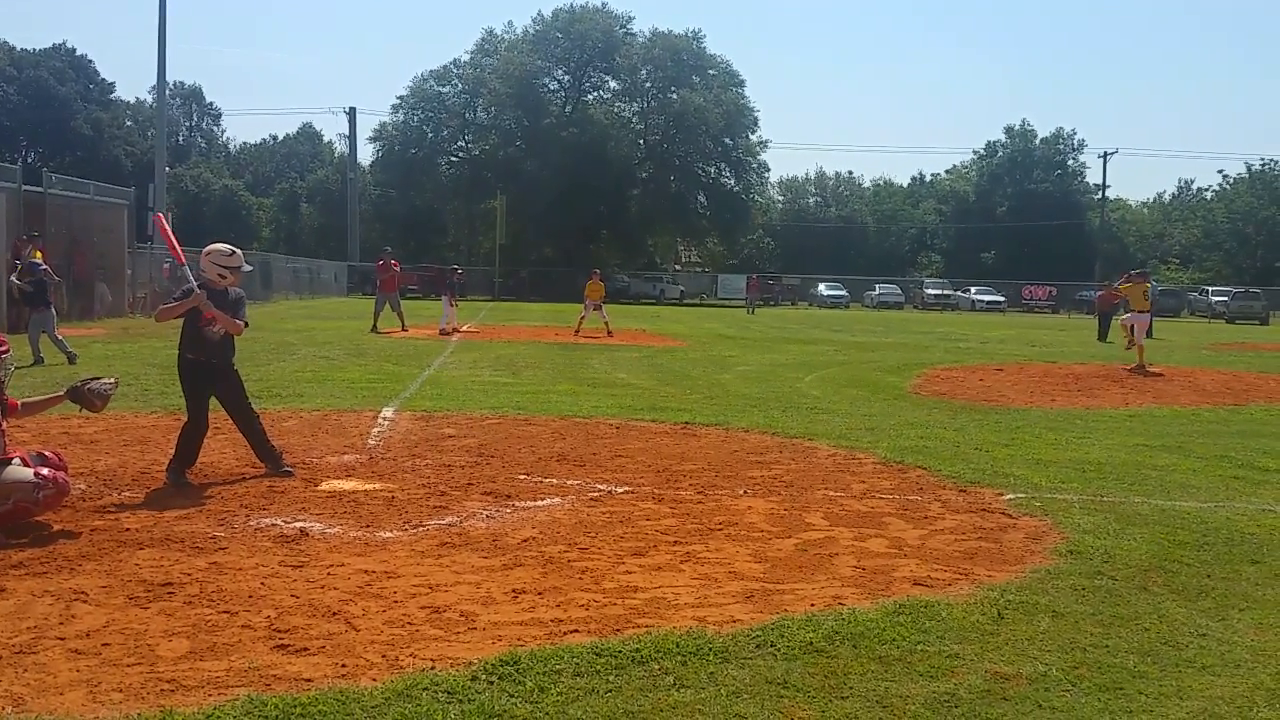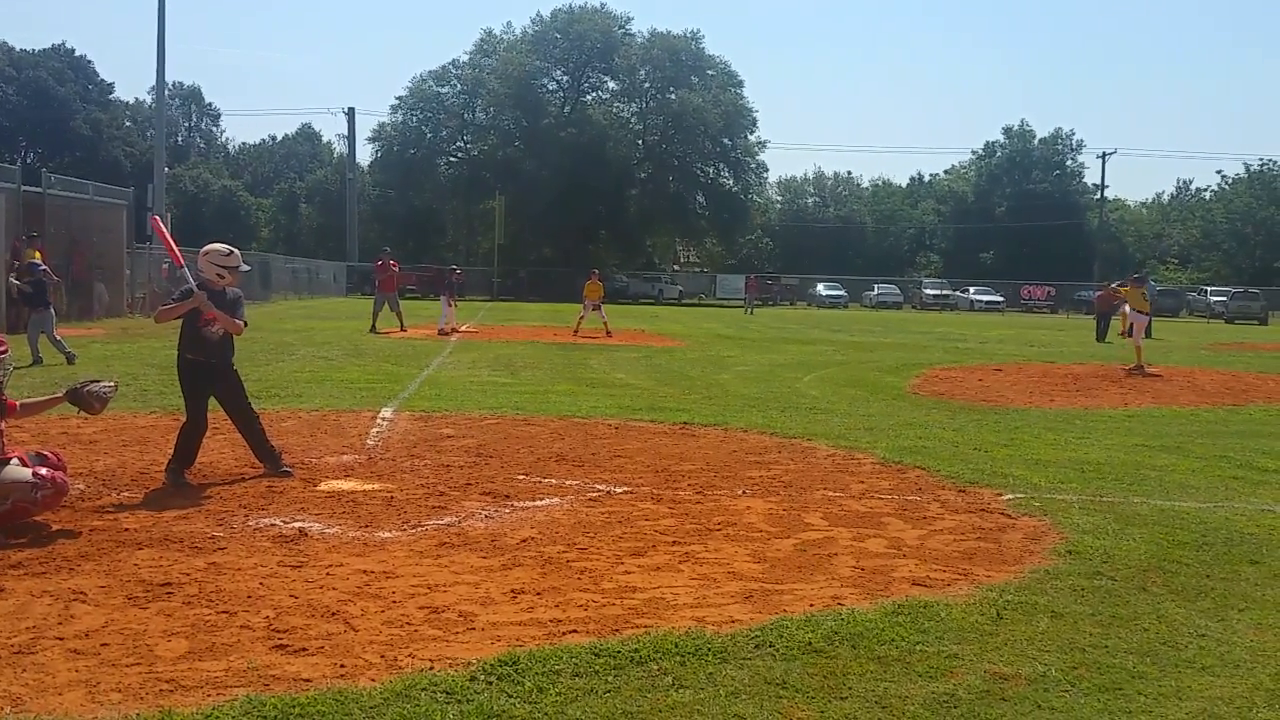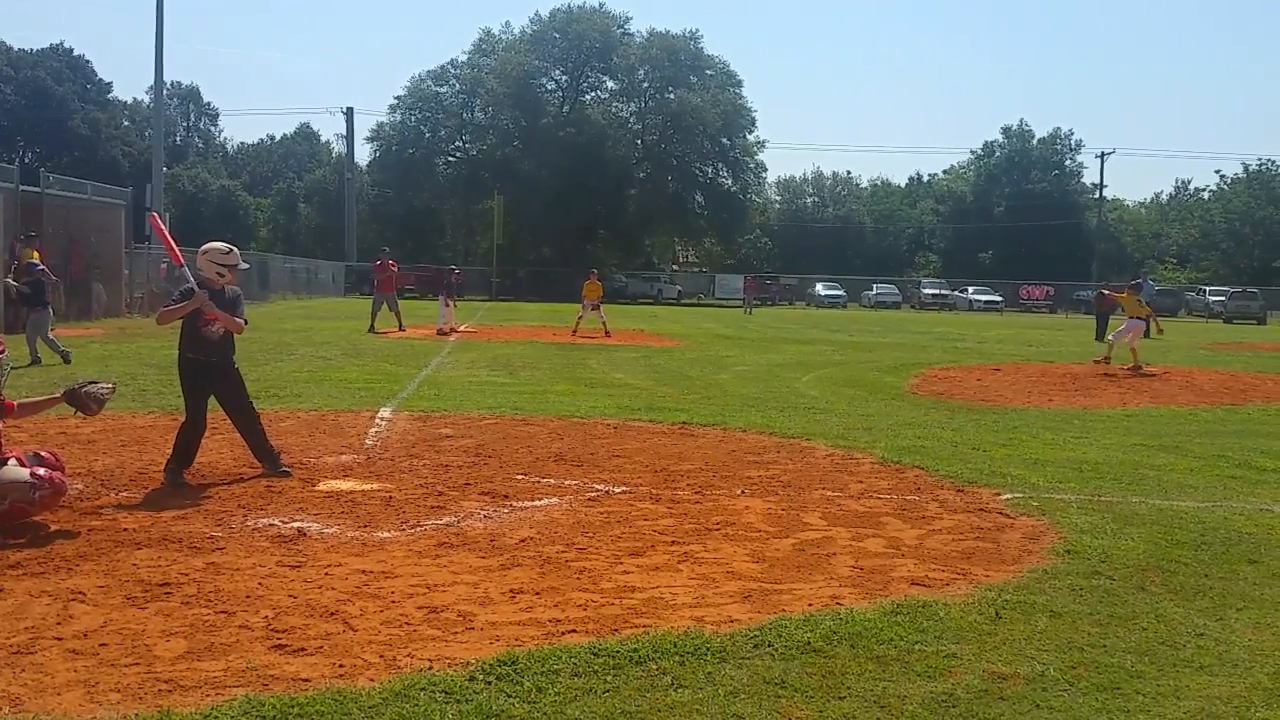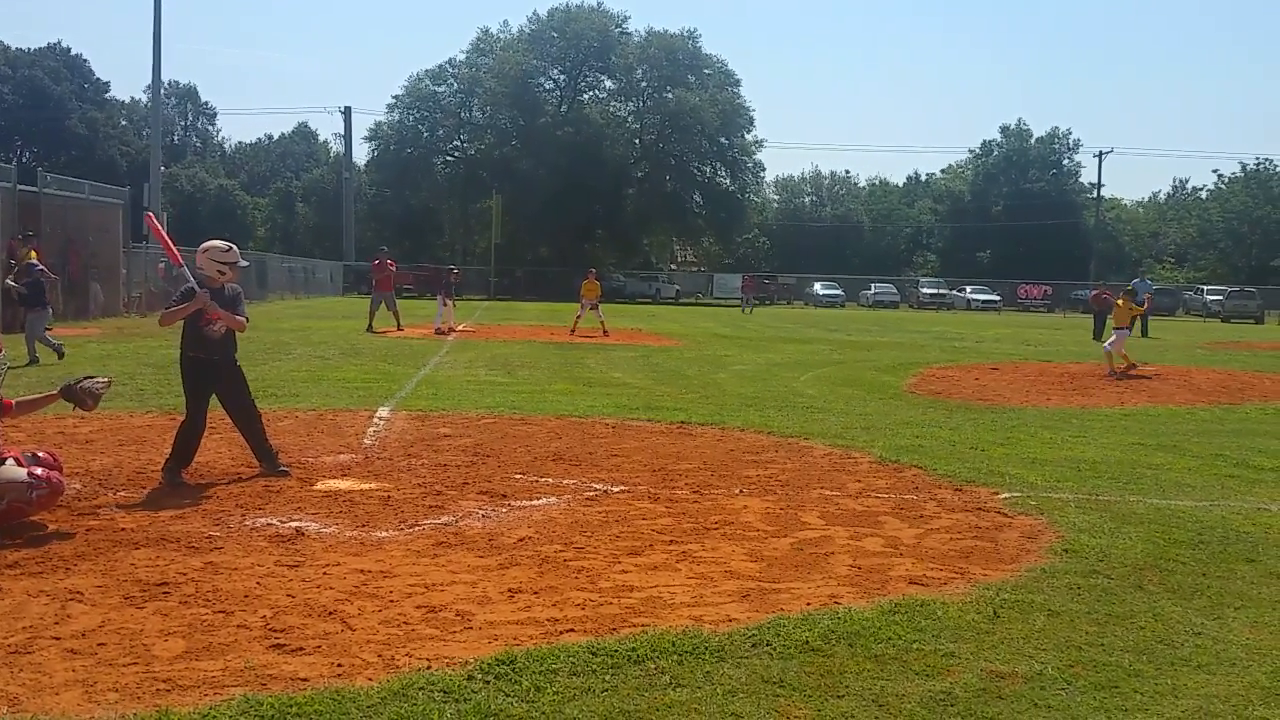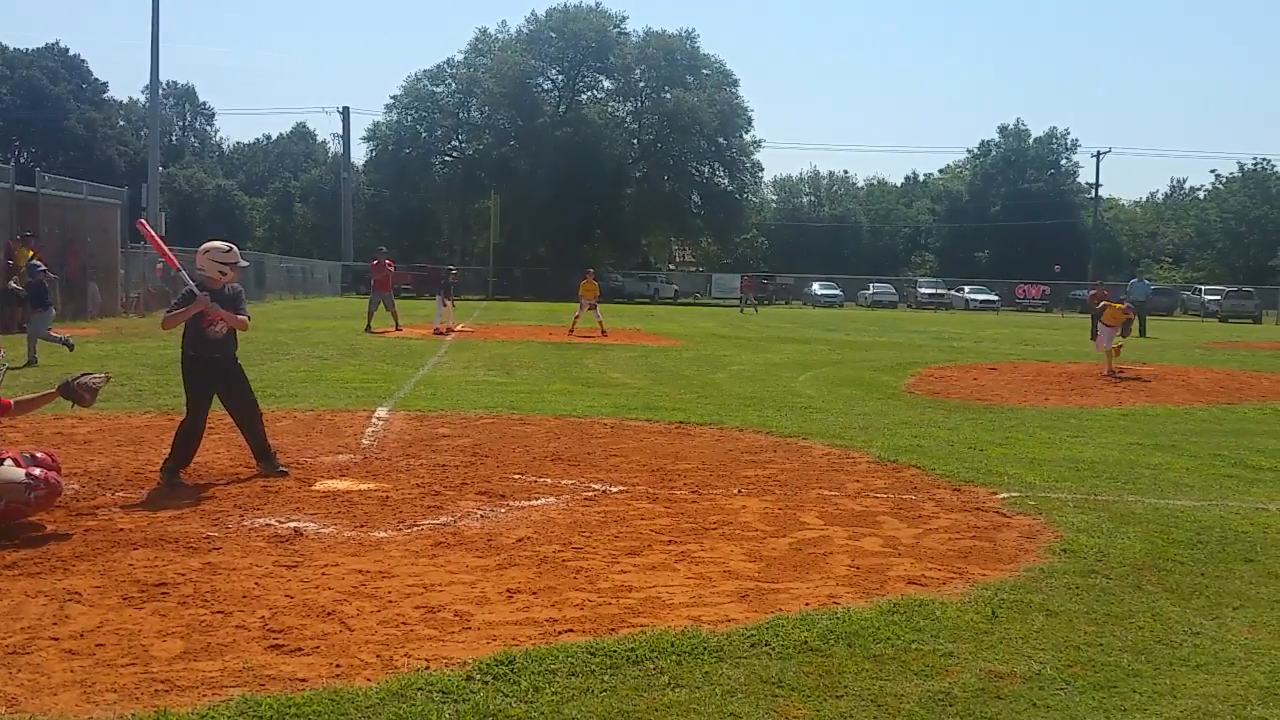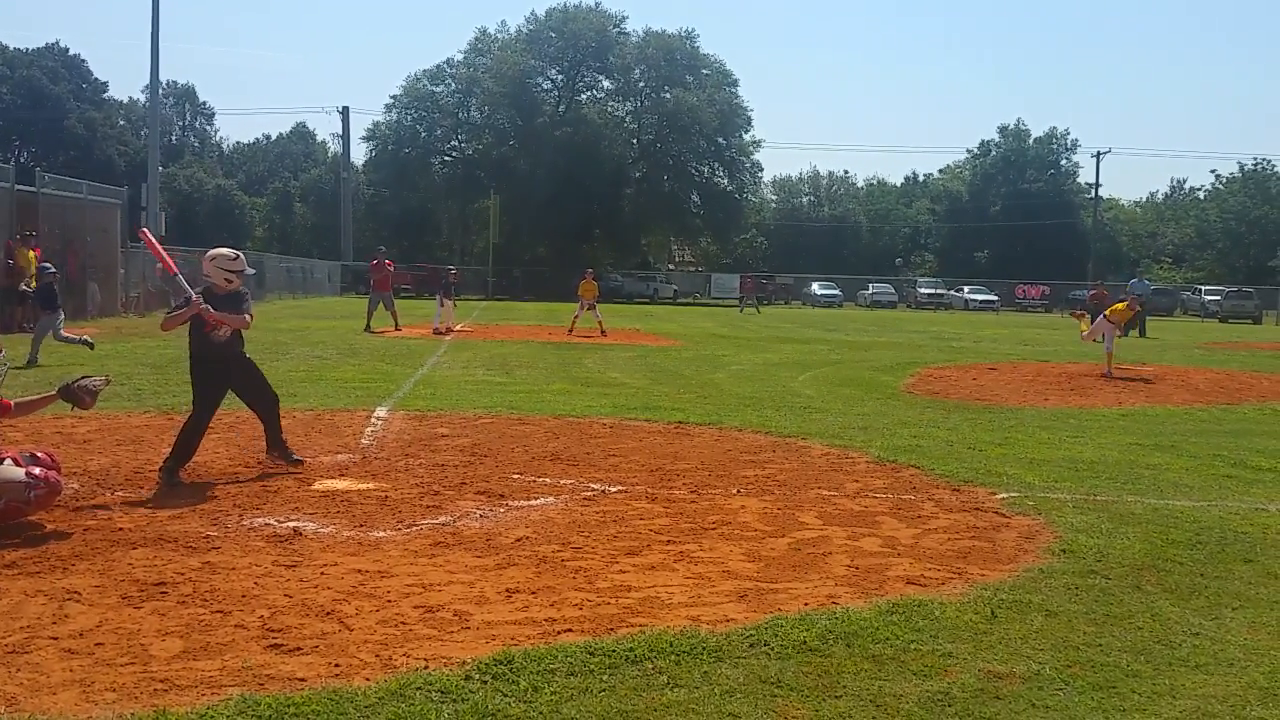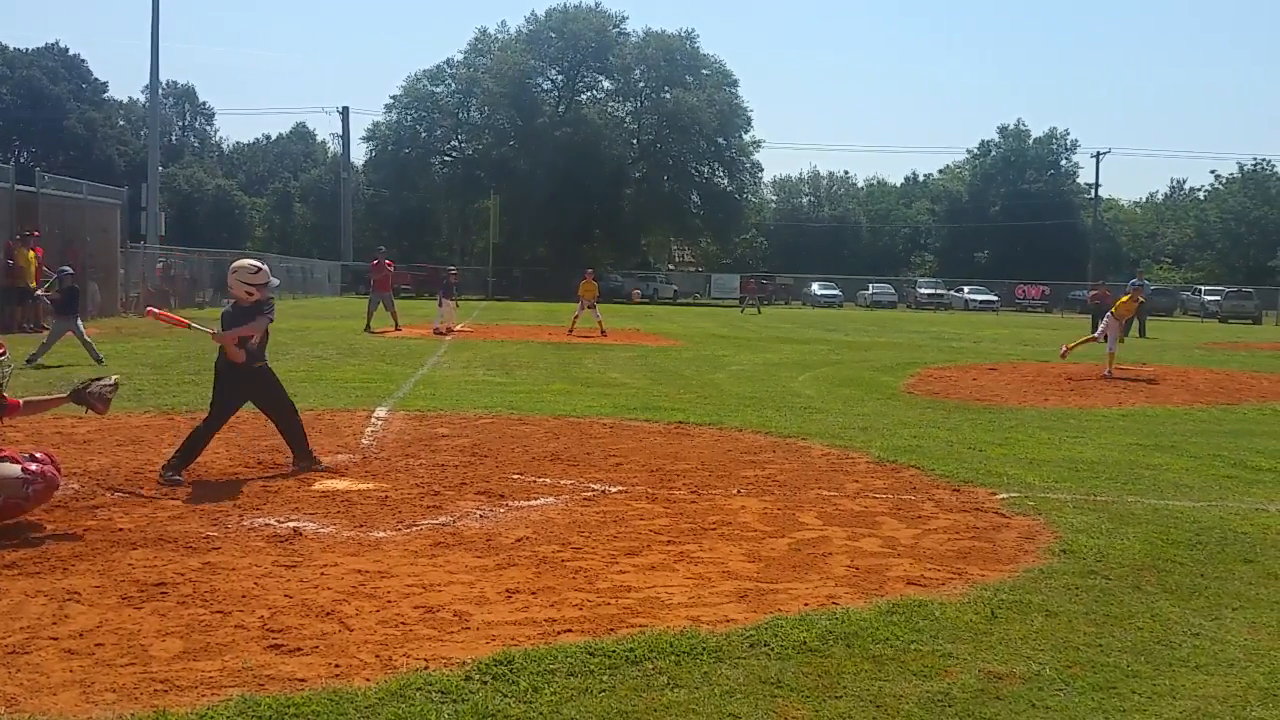
dt=0.2s
person 1, frame 1
left shoulder: (237, 296)
right shoulder: (192, 292)
left elbow: (238, 329)
right elbow: (159, 316)
left wrist: (214, 311)
right wrist: (190, 303)
left hip: (224, 366)
right hip: (194, 366)
left knee: (246, 414)
right knee: (198, 420)
left ankle: (273, 460)
right ankle: (177, 468)
person 1, frame 2
left shoulder: (234, 296)
right shoulder: (190, 293)
left elbow: (238, 328)
right elbow: (159, 317)
left wrist: (214, 312)
right wrist: (191, 304)
left hip: (223, 366)
right hip: (194, 367)
left knee: (245, 415)
right knee: (196, 420)
left ankle: (272, 460)
right ankle: (176, 468)
person 1, frame 3
left shoulder: (234, 294)
right shoulder: (190, 292)
left elbow: (240, 327)
right elbow: (161, 319)
left wrist: (216, 312)
right wrist: (193, 304)
left hip: (224, 365)
right hip: (195, 366)
left knee: (246, 414)
right knee: (196, 420)
left ankle: (270, 460)
right ankle: (174, 468)
person 1, frame 4
left shoulder: (234, 292)
right shoulder: (191, 292)
left elbow: (242, 325)
right elbow: (163, 320)
left wrist: (218, 311)
right wrist: (195, 305)
left hip: (226, 363)
right hip: (197, 364)
left knee: (247, 413)
right knee: (195, 418)
left ankle: (268, 460)
right ankle: (173, 468)
person 1, frame 5
left shoulder: (235, 291)
right shoulder: (193, 294)
left elbow: (244, 324)
right elbow: (166, 324)
left wrist: (220, 311)
right wrist: (195, 308)
left hip: (227, 362)
right hip: (198, 364)
left knee: (250, 411)
right knee: (196, 416)
left ankle: (266, 461)
right ankle: (171, 468)
person 1, frame 6
left shoulder: (240, 294)
right shoulder: (196, 298)
left elbow: (245, 322)
right elbow: (165, 326)
left wrist: (214, 313)
right wrist: (186, 311)
left hip: (236, 360)
right hip: (207, 364)
left knee: (268, 402)
right knee: (201, 416)
left ankle: (277, 448)
right ankle: (170, 467)
person 1, frame 7
left shoulder: (263, 302)
right shoulder: (230, 314)
left elbow: (259, 324)
right elbow: (237, 358)
left wrist: (231, 333)
right wrist: (227, 343)
left hip: (256, 368)
right hip: (233, 373)
left knee: (286, 412)
right knee: (216, 419)
left ankle: (303, 457)
right ankle: (174, 466)
